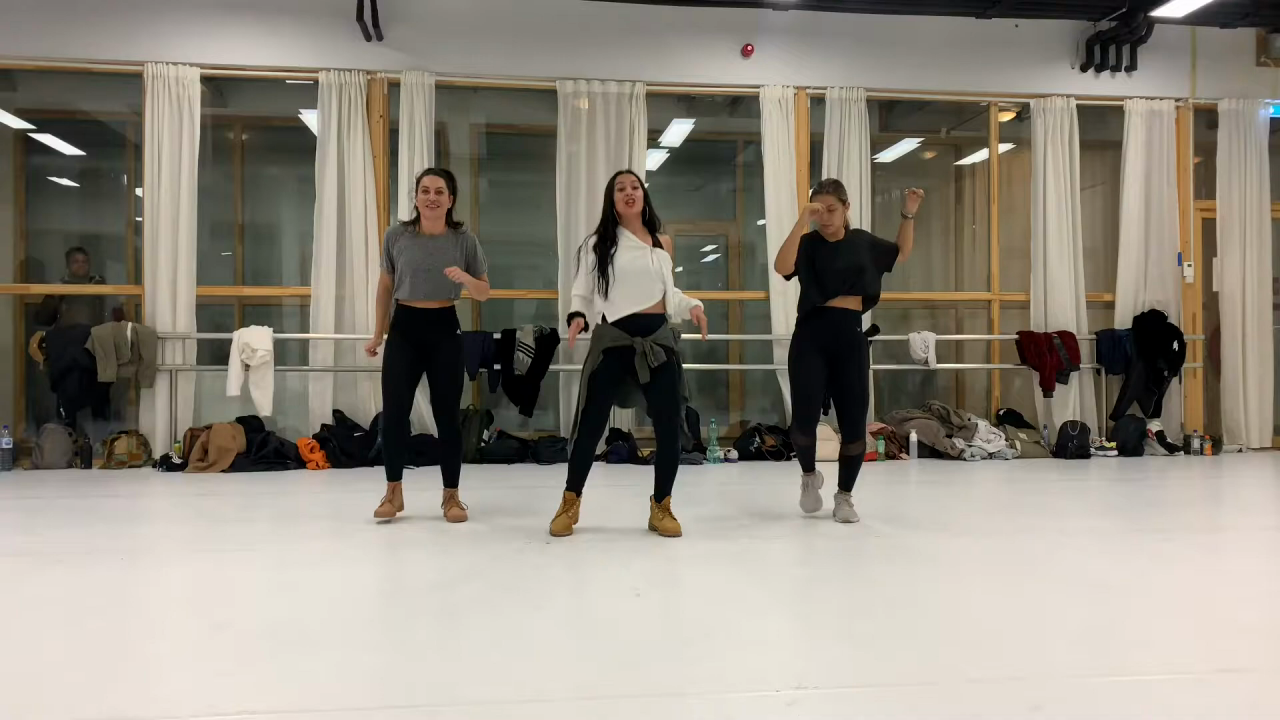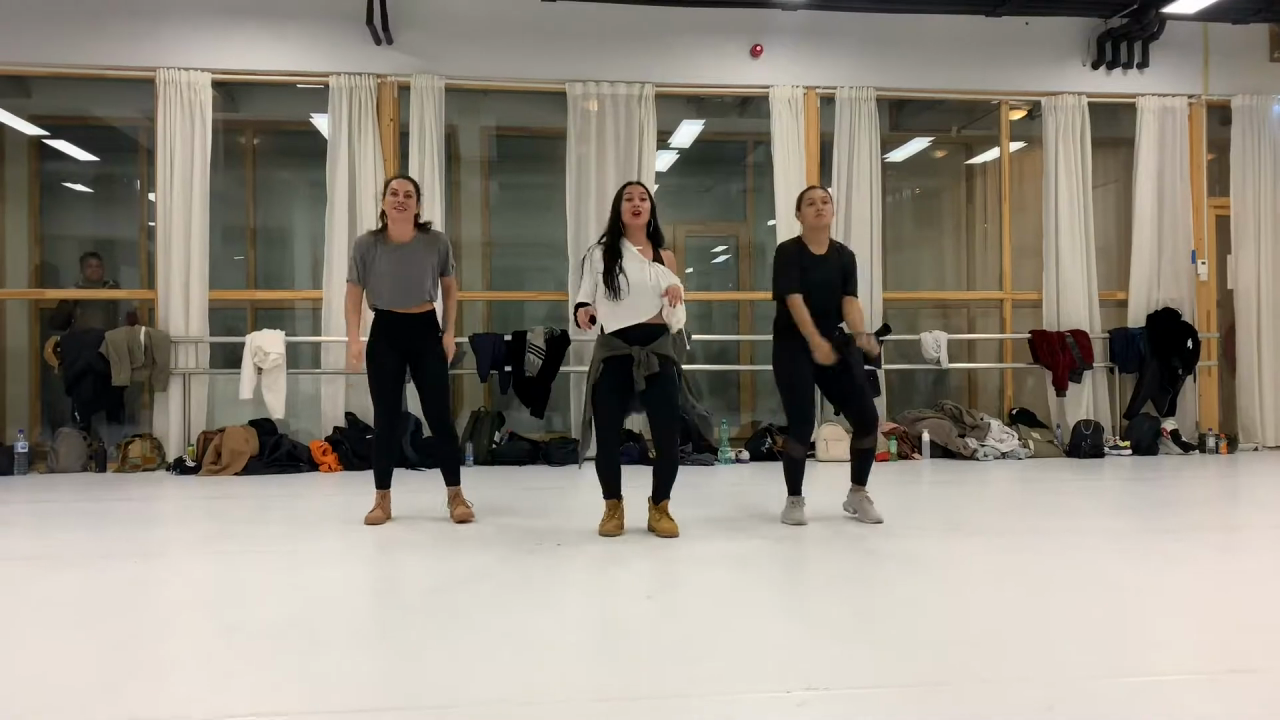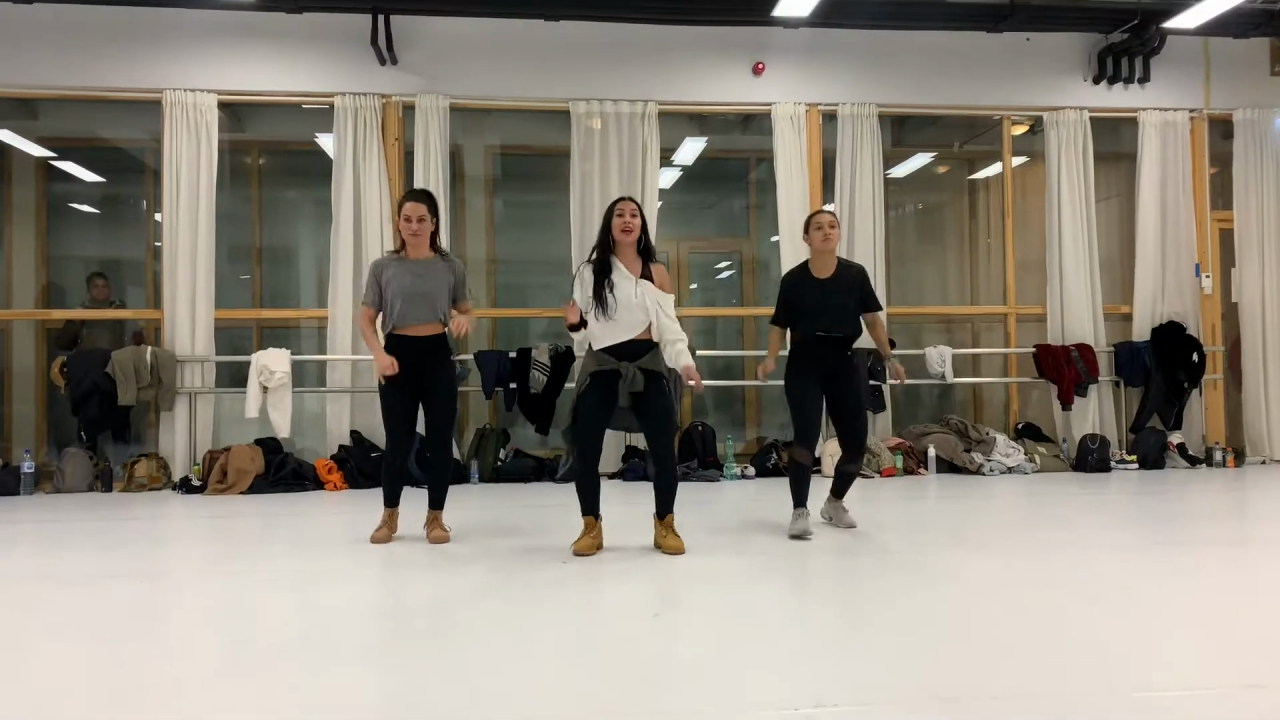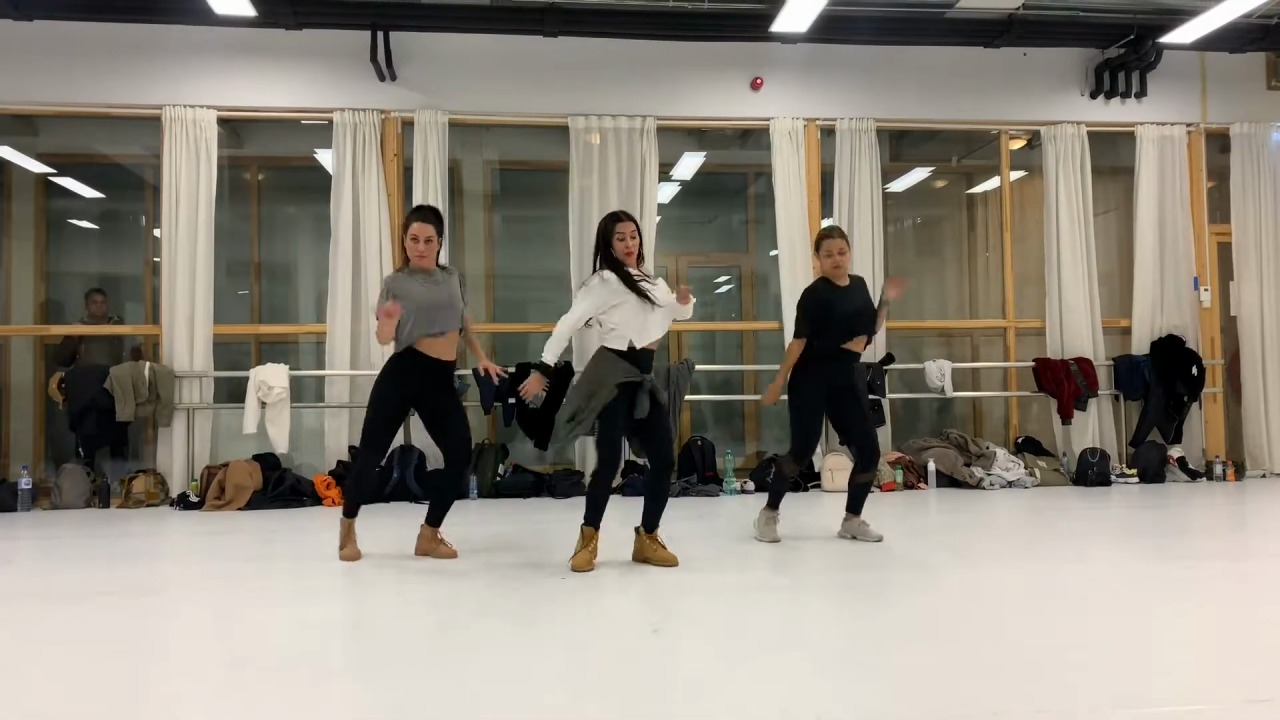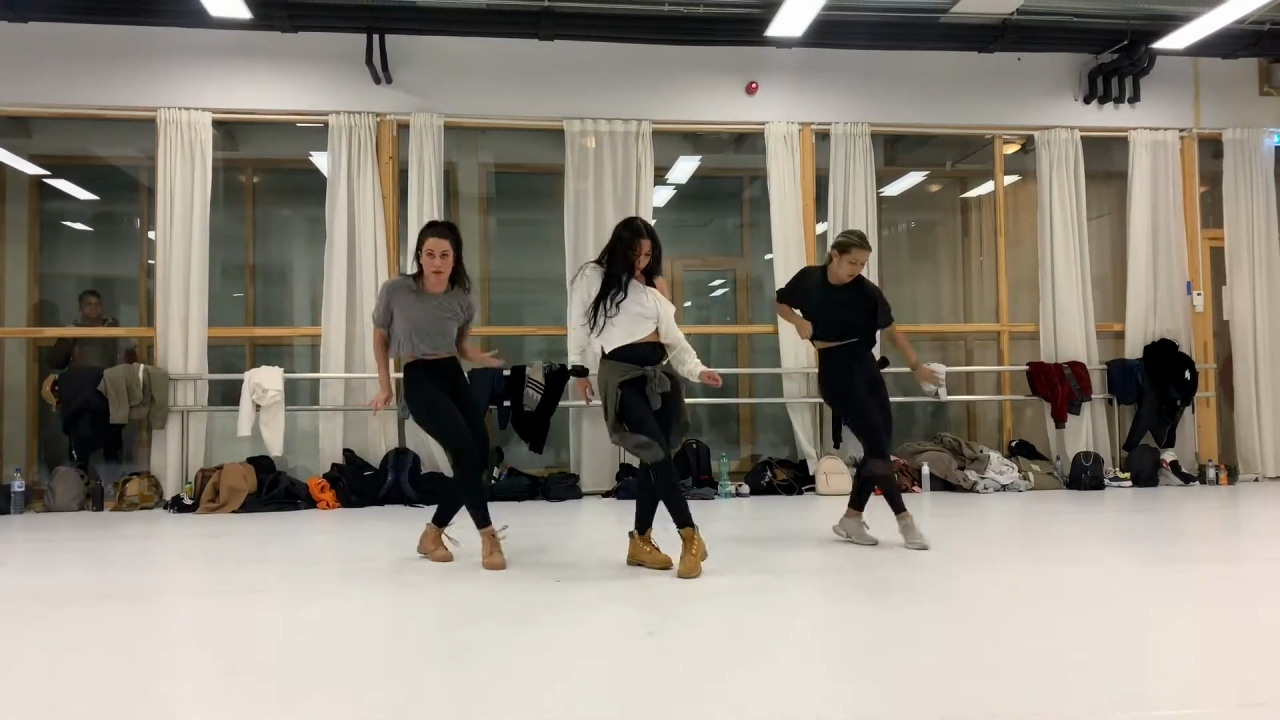
dt=0.5s
person 1, frame 1
left shoulder: (662, 242)
right shoulder: (598, 242)
right elbow: (582, 291)
left wrist: (692, 306)
right wrist: (577, 316)
left hip: (658, 338)
right hip: (613, 338)
left knee: (670, 428)
right knee: (590, 426)
left ankle: (660, 507)
right ankle: (571, 501)
person 1, frame 2
left shoulder: (665, 257)
right shoulder: (601, 253)
left elbow: (674, 318)
right elbow: (586, 295)
left wrist: (677, 297)
right wrist: (582, 310)
left hip: (657, 349)
right hip: (614, 350)
left knee: (668, 435)
right knee: (607, 437)
left ankle: (659, 508)
right ankle: (613, 507)
person 1, frame 3
left shoulder: (657, 274)
right shoulder: (594, 269)
left elbow: (670, 327)
right elbow: (581, 326)
left wrist: (685, 364)
right wrist: (574, 321)
left hip: (646, 364)
right hip: (602, 364)
left knee: (663, 448)
right knee: (584, 450)
left ankle: (664, 525)
right ankle: (591, 526)
person 1, frame 4
left shoulder: (648, 279)
right shoulder: (604, 281)
left elbow: (676, 312)
right elbow: (570, 322)
left wrist: (683, 301)
right wrist: (543, 369)
left hip: (643, 377)
right hip: (614, 372)
left knee: (664, 461)
right knee: (610, 459)
left ankle: (647, 537)
right ankle: (588, 538)
person 1, frame 5
left shoulder: (654, 287)
right shoulder: (593, 277)
left elbow: (671, 335)
right elbow: (579, 326)
left wrist: (697, 369)
right wrist: (580, 370)
left hip: (659, 373)
right hip: (619, 374)
left knee: (659, 456)
right knee: (656, 455)
left ankle: (641, 540)
right ankle: (690, 537)
person 2, frame 1
left shoulder: (464, 240)
right shoulder: (397, 236)
left elbow: (484, 293)
right elbow: (386, 286)
left wrist: (467, 279)
right wrist: (377, 332)
left hip: (444, 328)
right hip: (405, 327)
left knee: (447, 414)
right knee: (394, 411)
left ankle: (451, 496)
right ankle: (394, 492)
person 2, frame 2
left shoulder: (436, 242)
right shoulder: (366, 244)
left elbow: (449, 287)
right elbow: (354, 297)
left wrist: (449, 332)
right wrist: (354, 340)
left hip: (426, 330)
right hip: (386, 333)
left knee: (439, 414)
right knee: (387, 417)
left ankle: (456, 495)
right ankle: (383, 499)
person 2, frame 3
left shoulder: (449, 266)
right shoulder: (383, 267)
left elbow: (462, 311)
right elbow: (366, 321)
left wrist: (463, 319)
right wrist: (378, 353)
left hip: (437, 355)
right hip: (399, 356)
left knee: (440, 439)
right knee: (398, 441)
left ankle: (435, 517)
right ankle: (390, 516)
person 2, frame 4
left shoulder: (452, 277)
right shoulder: (397, 281)
right elbow: (384, 338)
left wrist: (481, 356)
right wrist: (387, 323)
left hip: (441, 378)
right hip: (403, 371)
left knee: (461, 457)
right knee: (371, 452)
left ankle: (429, 535)
right ankle: (347, 530)
person 2, frame 5
left shoulder: (461, 298)
right shoulder: (395, 290)
right elbow: (380, 338)
left wrist: (476, 355)
right wrist: (385, 387)
left hip: (455, 377)
right hip: (420, 381)
left knee: (479, 455)
right knee: (464, 446)
left ankle: (432, 534)
right ankle: (488, 535)
person 3, frame 1
left shoulder: (862, 241)
right shoulder: (806, 242)
left elbow: (901, 253)
right elbow: (782, 267)
left wrist: (908, 215)
right wrist: (801, 224)
left hip: (850, 335)
right hip: (811, 334)
left knee: (853, 421)
right knee: (804, 418)
left ankle: (844, 496)
right ankle: (809, 477)
person 3, frame 2
left shoulder: (844, 255)
right shoulder: (787, 251)
left elbow: (850, 303)
right elbow: (793, 299)
left wrist: (862, 335)
right wrist: (814, 341)
left hip: (834, 339)
right hip: (794, 343)
left knee: (867, 417)
right knee: (801, 423)
left ankle: (858, 493)
right ankle: (794, 500)
person 3, frame 3
left shoulder: (855, 274)
right shoulder: (794, 278)
left elbow: (873, 316)
right elbow: (778, 324)
left wrist: (888, 356)
right wrist: (771, 357)
left hip: (843, 361)
right hip: (804, 363)
left knee: (855, 442)
right knee: (807, 433)
left ankle: (835, 503)
right ankle: (800, 511)
person 3, frame 4
left shoulder: (859, 285)
right shoulder: (815, 293)
left elbow: (870, 328)
right elbow: (798, 340)
left wrist: (887, 300)
right wrist: (779, 381)
left hip: (849, 376)
right hip: (814, 374)
left knee: (869, 451)
right knee: (804, 447)
left ankle: (852, 520)
right ankle: (769, 513)
person 3, frame 5
left shoulder: (868, 291)
right shoulder: (810, 277)
left elbow: (890, 329)
right elbow: (781, 304)
left wrist: (916, 366)
right wrist: (799, 323)
left hip: (866, 368)
right hip: (836, 371)
left knee: (878, 445)
right knee: (877, 442)
left ankle: (852, 519)
right ankle: (903, 518)
